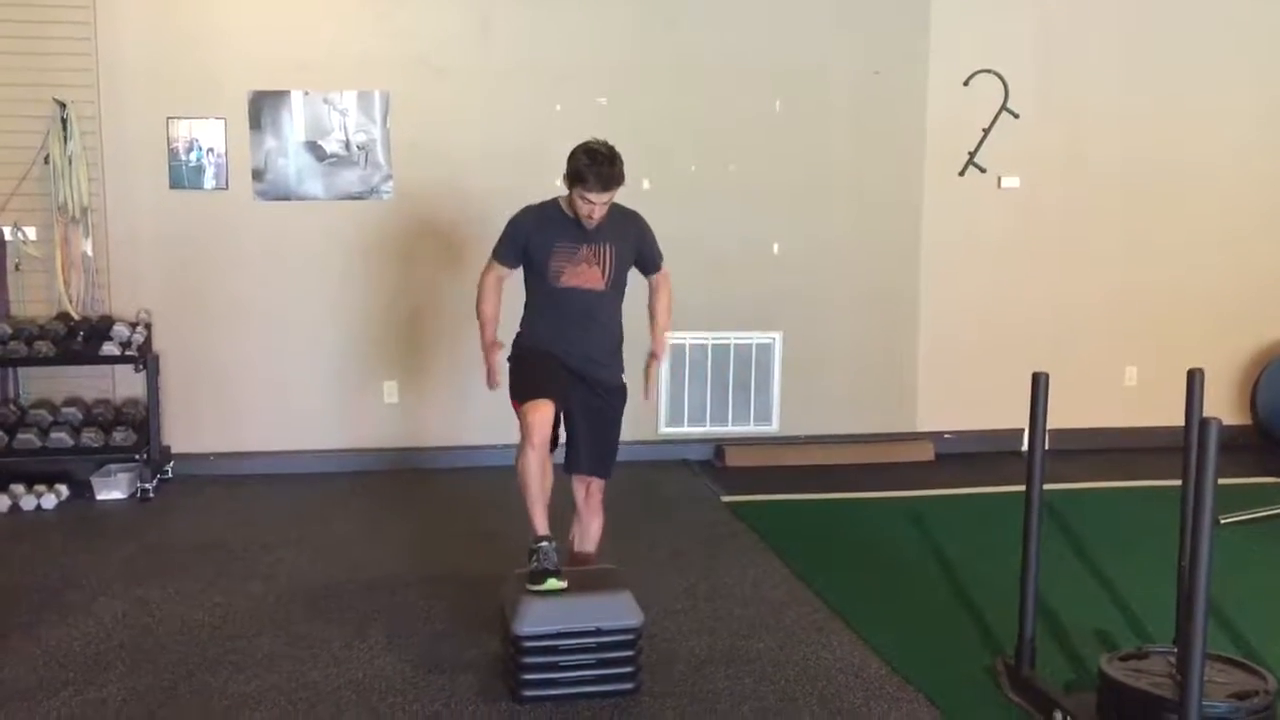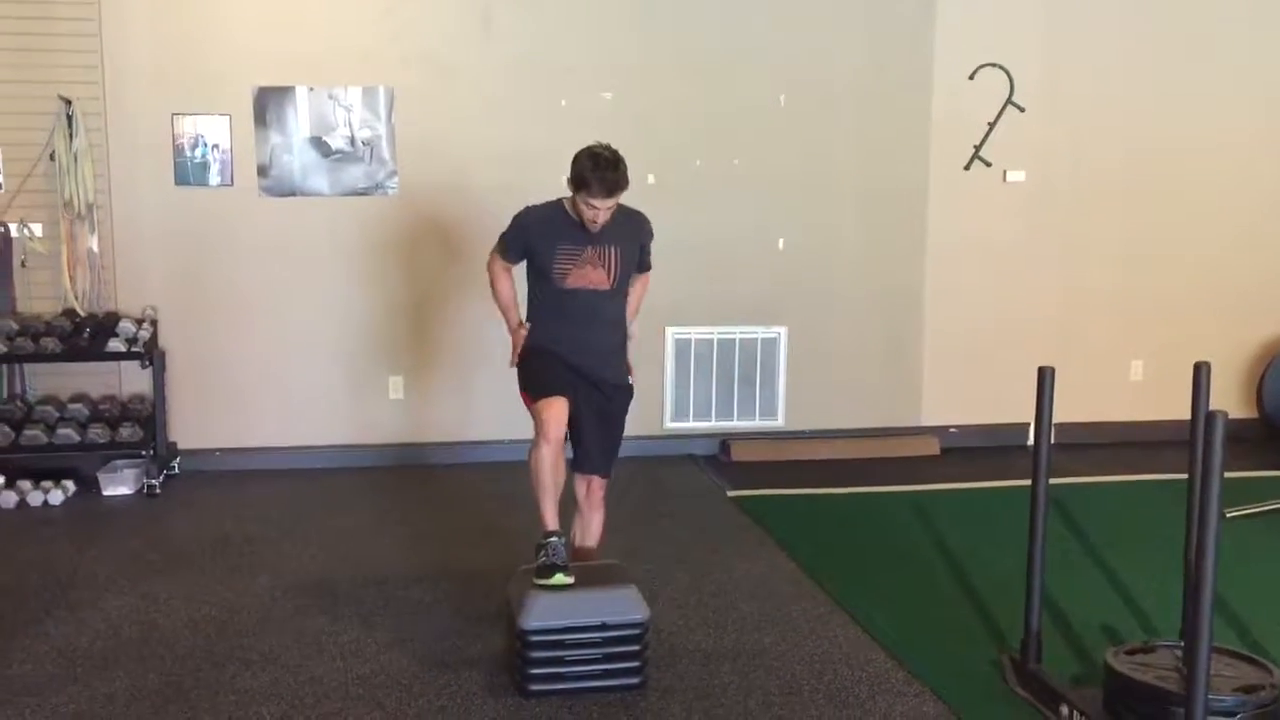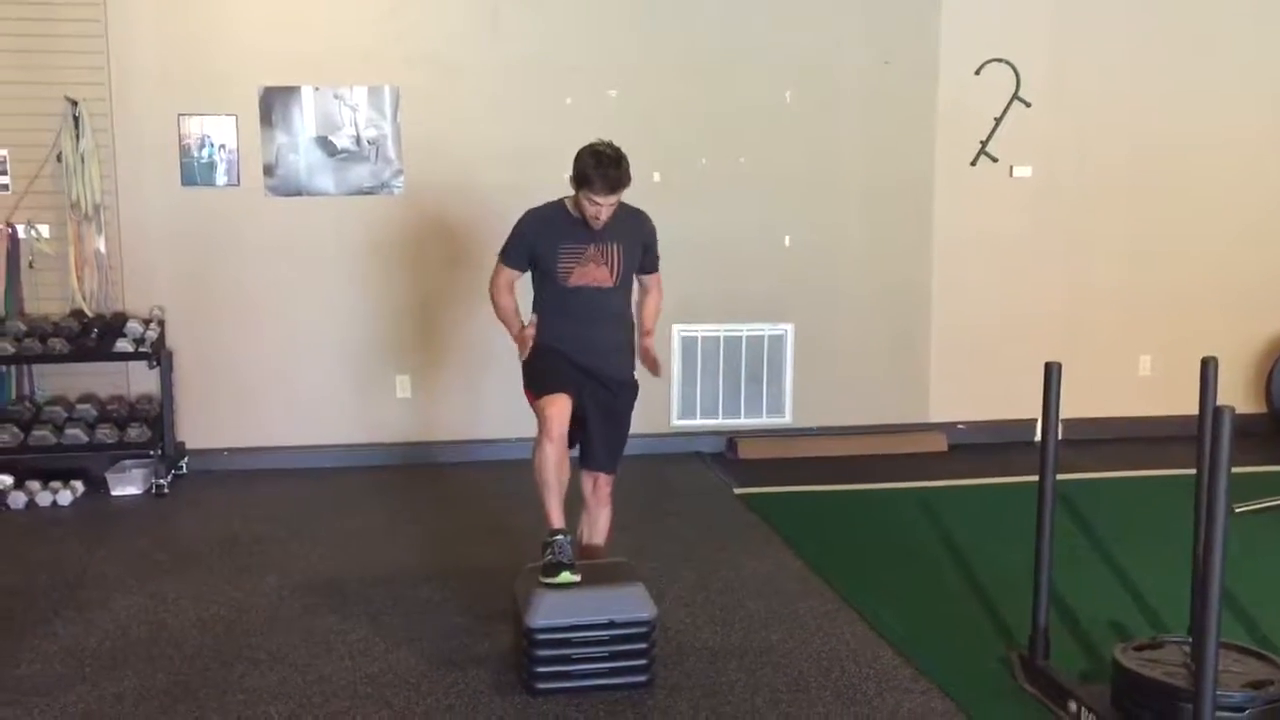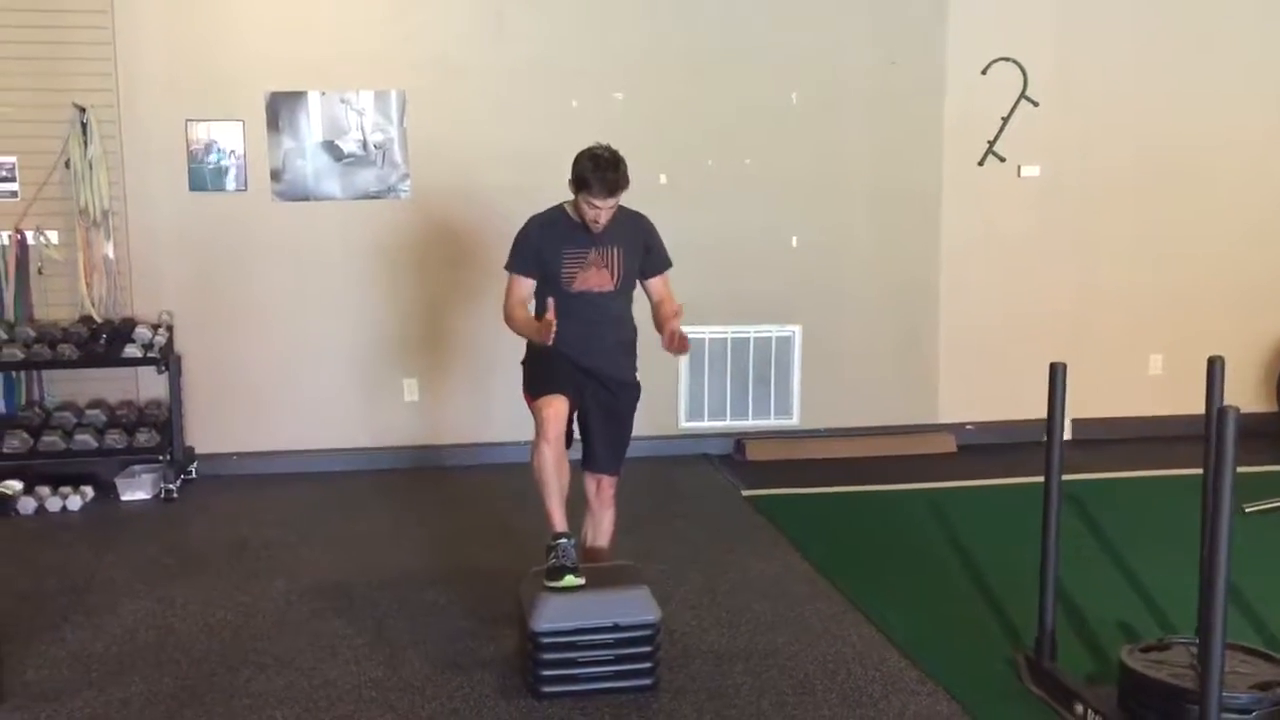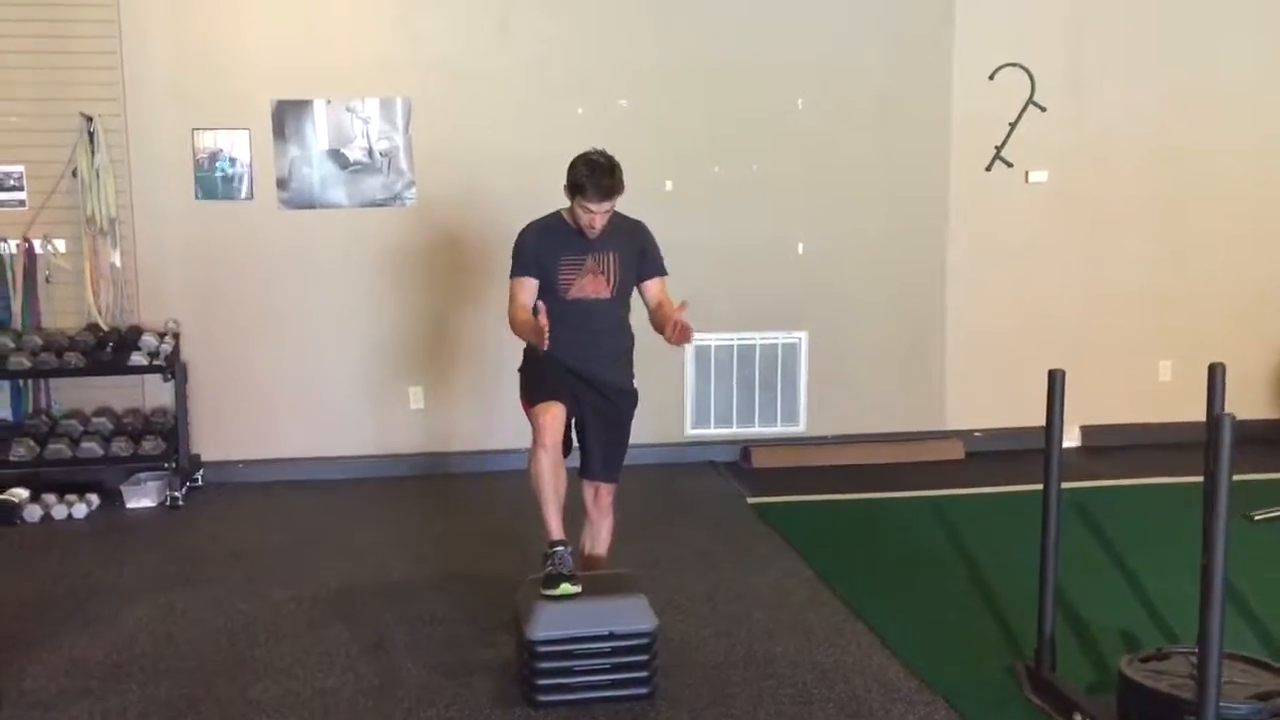
dt=0.2s
person 1, frame 1
left shoulder: (631, 227)
right shoulder: (531, 222)
left elbow: (659, 282)
right elbow: (493, 277)
left wrist: (657, 347)
right wrist: (488, 340)
left hip: (602, 369)
right hip: (541, 354)
left knee: (590, 491)
right knee: (537, 427)
right ankle: (542, 546)
person 1, frame 2
left shoulder: (636, 227)
right shoulder: (535, 222)
right elbow: (499, 265)
right wrist: (516, 323)
left hip: (607, 369)
right hip: (547, 354)
left knee: (592, 488)
right knee: (552, 422)
left ankle: (582, 579)
right ankle: (550, 543)
person 1, frame 3
left shoulder: (639, 226)
right shoulder: (538, 224)
left elbow: (651, 286)
right elbow: (501, 282)
left wrist: (645, 336)
right wrist: (519, 331)
left hip: (613, 366)
right hip: (553, 352)
left knee: (599, 484)
right knee: (556, 418)
right ankle: (556, 540)
person 1, frame 4
left shoulder: (638, 230)
right shoulder: (540, 231)
left elbow: (660, 295)
right elbow: (515, 304)
left wrist: (669, 326)
right wrist: (537, 330)
left hip: (615, 367)
right hip: (556, 357)
left knee: (603, 485)
right knee: (551, 419)
right ankle: (560, 543)
person 1, frame 5
left shoulder: (635, 236)
right shoulder: (537, 238)
left elbow: (657, 302)
right elbow: (518, 310)
left wrist: (670, 321)
right wrist: (535, 330)
left hip: (612, 374)
right hip: (552, 363)
left knee: (601, 494)
right knee: (548, 425)
right ankle: (557, 551)
